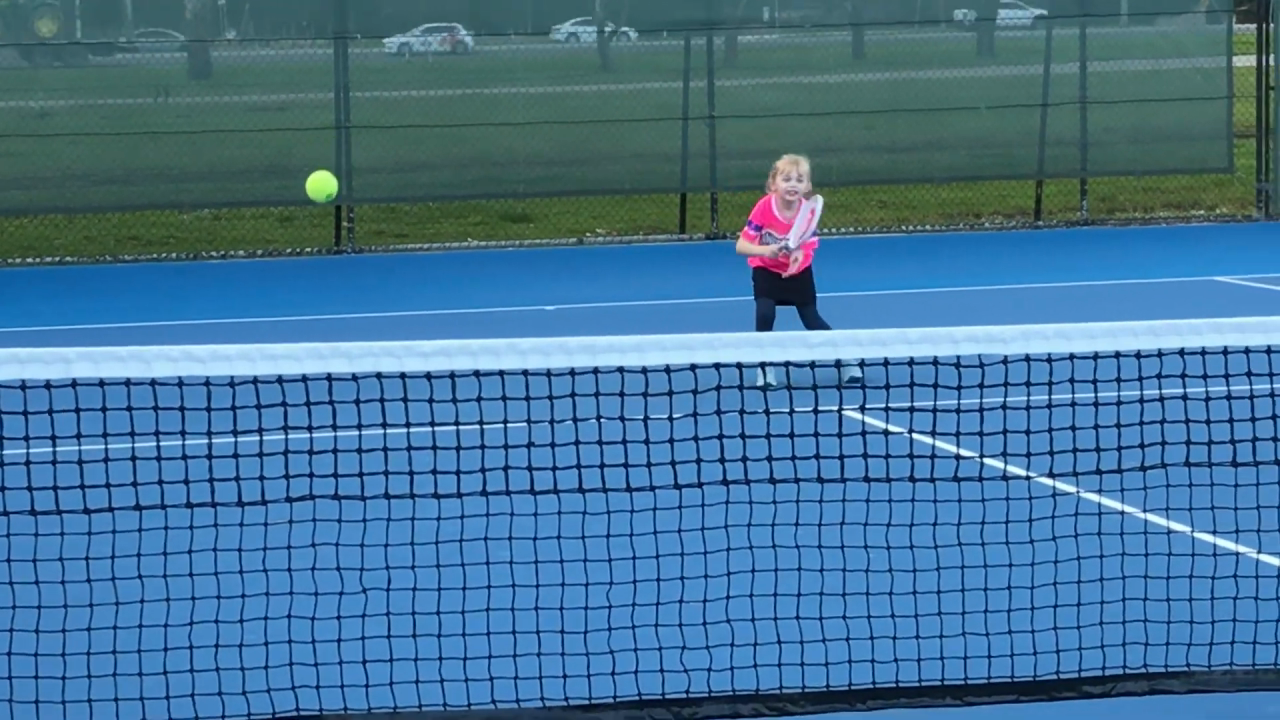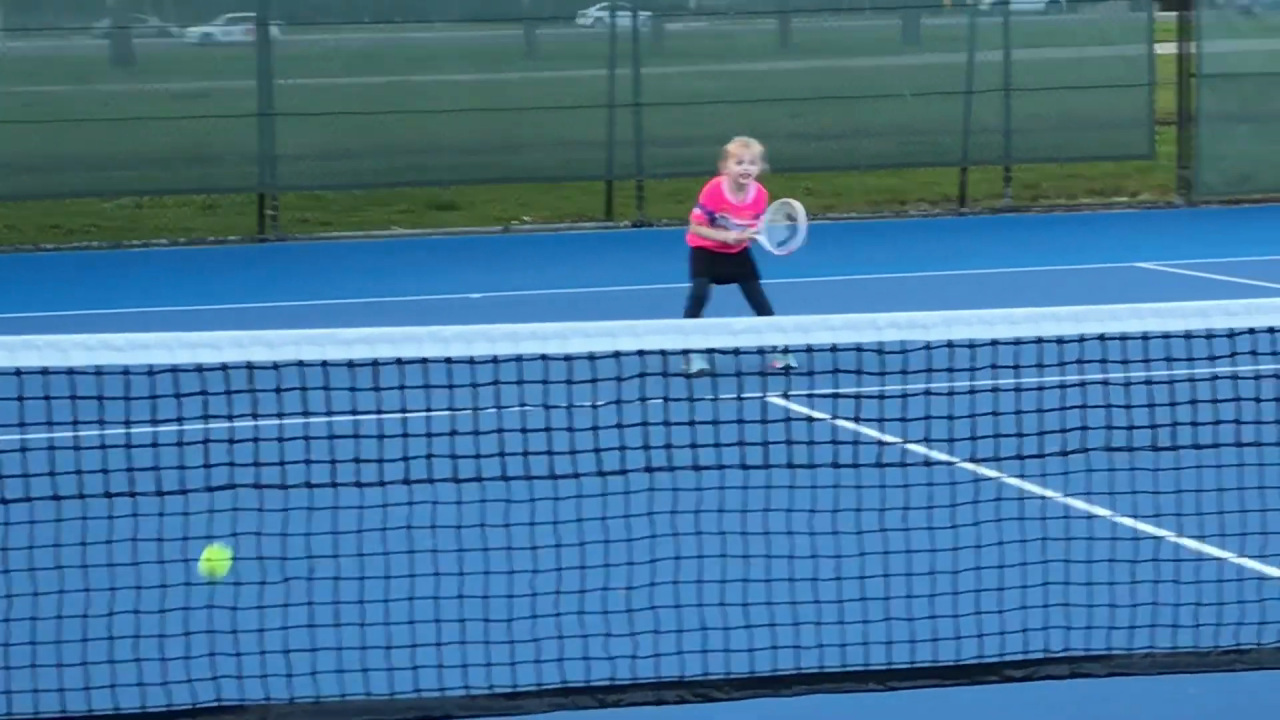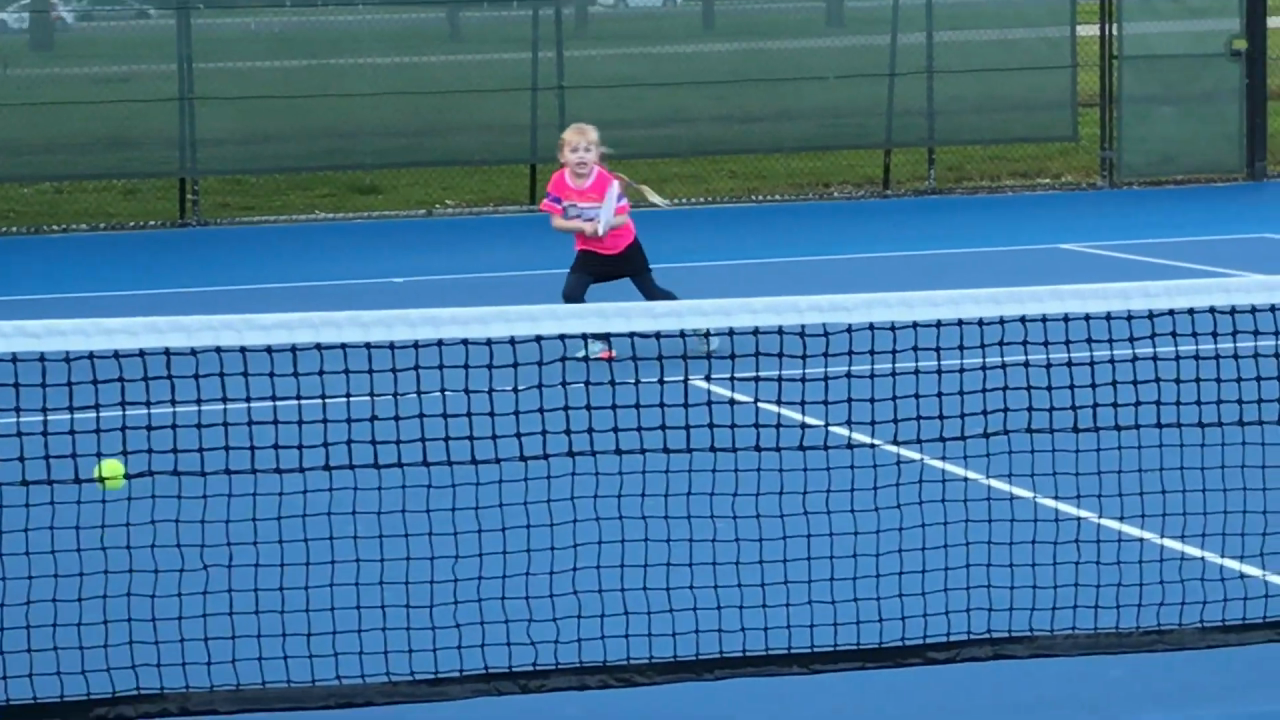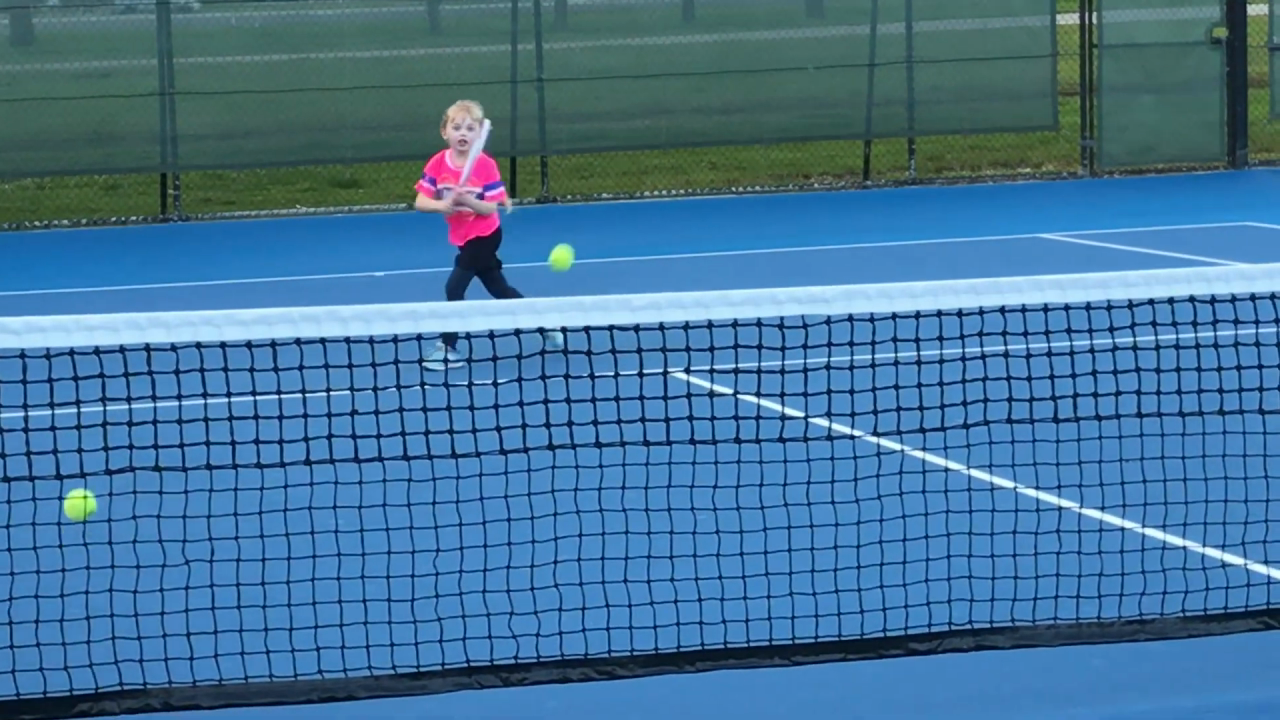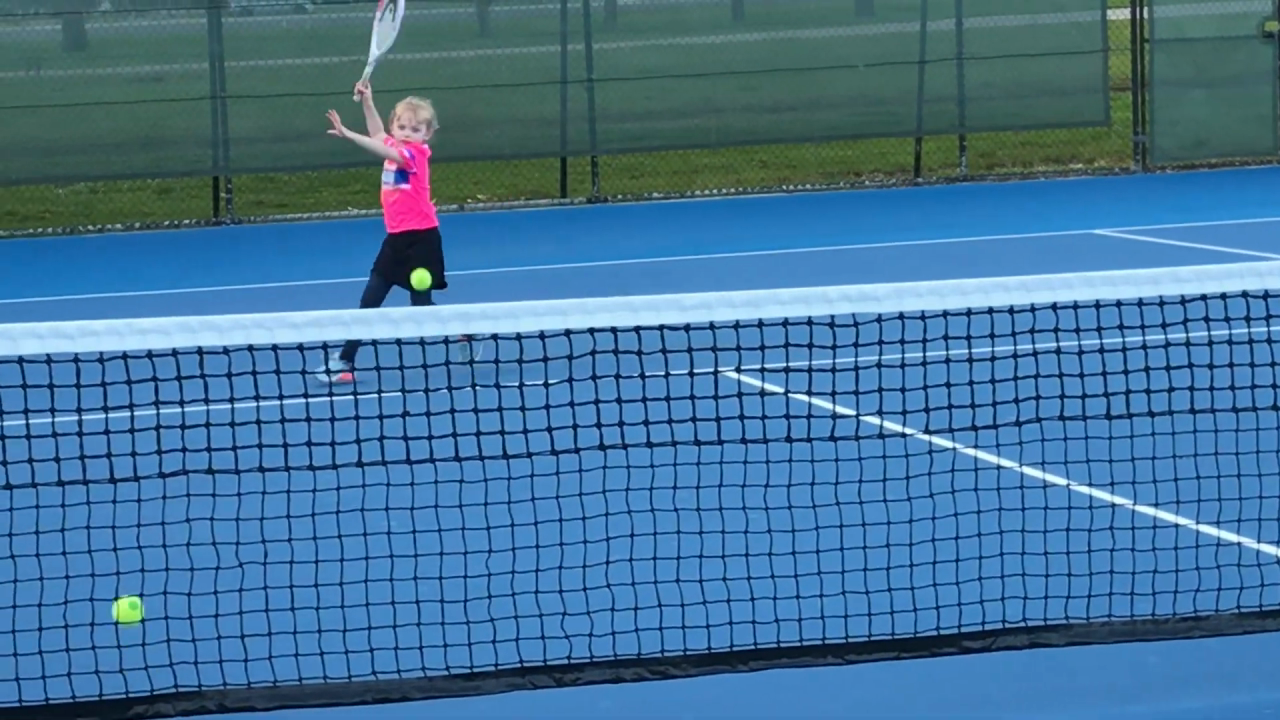
dt=0.3s
person 1, frame 1
right shoulder: (763, 208)
left elbow: (806, 250)
right elbow: (741, 245)
left wrist: (797, 260)
right wrist: (765, 250)
left hip: (798, 271)
right hip: (767, 270)
left knee: (812, 320)
right knee: (765, 314)
left ankle: (846, 363)
right ankle: (764, 367)
person 1, frame 2
left shoulder: (760, 195)
right shoulder: (713, 190)
left elbow: (756, 229)
right elbow: (695, 227)
left wrist: (749, 235)
right wrist: (725, 236)
left hip: (737, 251)
right hip: (706, 249)
left knee: (759, 300)
right knee: (700, 293)
left ankle: (779, 350)
right ankle: (694, 351)
person 1, frame 3
left shoulder: (606, 181)
right shoulder: (557, 182)
left elbow: (620, 217)
right elbow: (557, 221)
left wrist: (604, 224)
right wrist: (581, 226)
left hip: (623, 246)
right hip: (589, 249)
left knee: (651, 291)
right knee: (570, 294)
left ankle: (698, 327)
right ankle: (599, 341)
person 1, frame 4
left shoulder: (486, 165)
right shoulder: (436, 163)
left elbow: (491, 208)
right elbow: (420, 202)
left wrist: (468, 201)
right wrist: (446, 204)
left hip: (483, 236)
right hip: (464, 238)
left knee: (453, 286)
right knee: (499, 289)
left ankle: (449, 348)
right ankle: (546, 326)
person 1, frame 5
left shoulder: (417, 152)
right shoulder: (387, 146)
left elbow: (392, 151)
right elbow: (378, 133)
left wrist: (351, 136)
right wrist: (367, 100)
left hip: (421, 237)
right hip: (396, 237)
left knee: (420, 301)
right knee: (370, 299)
right ankle: (343, 363)
